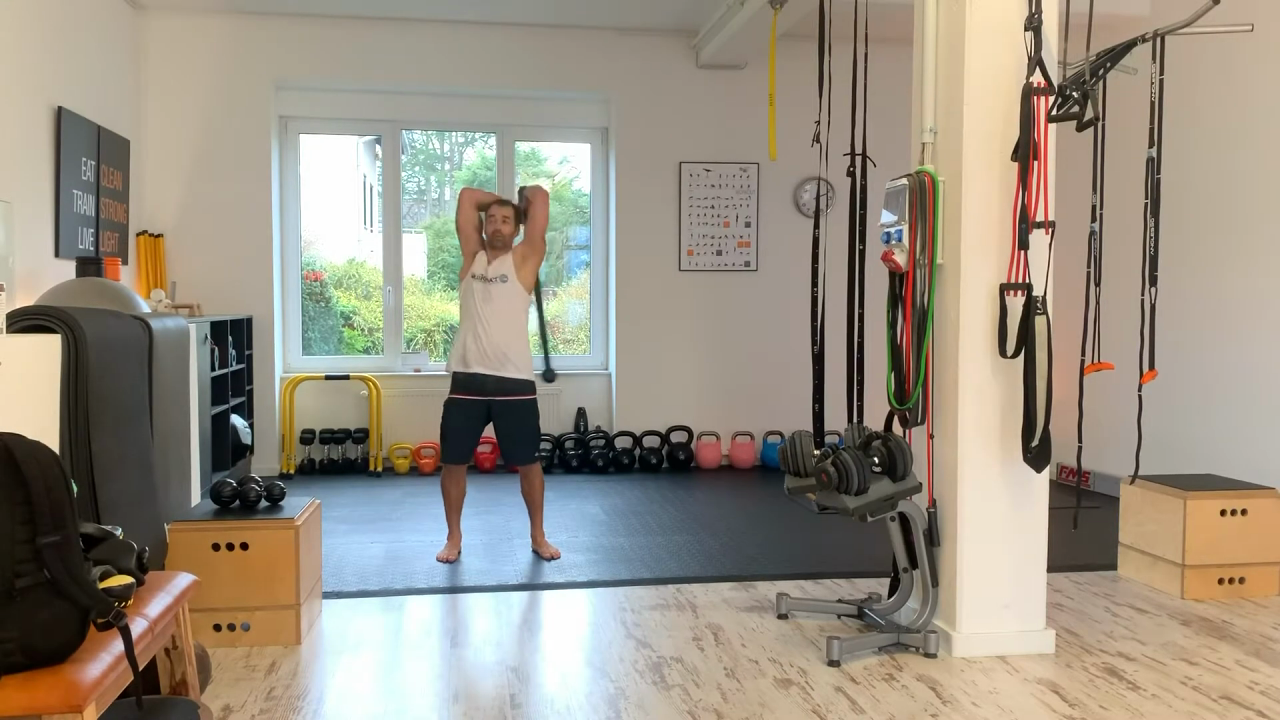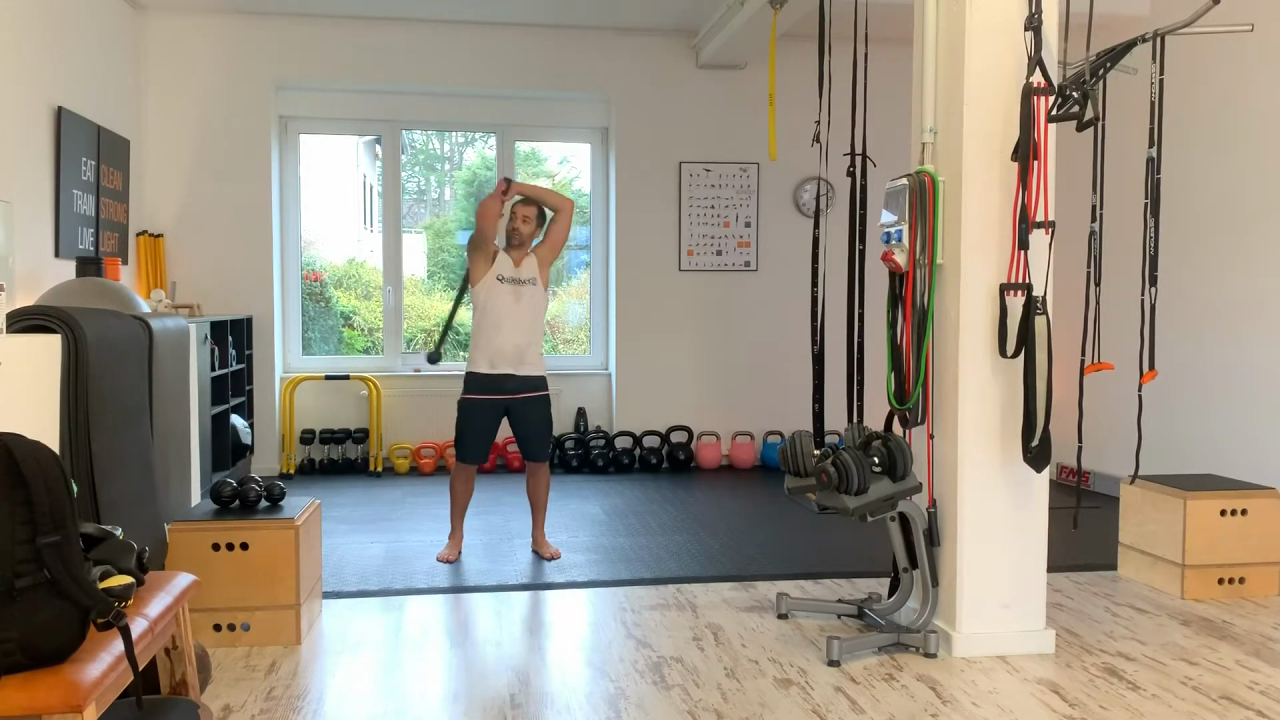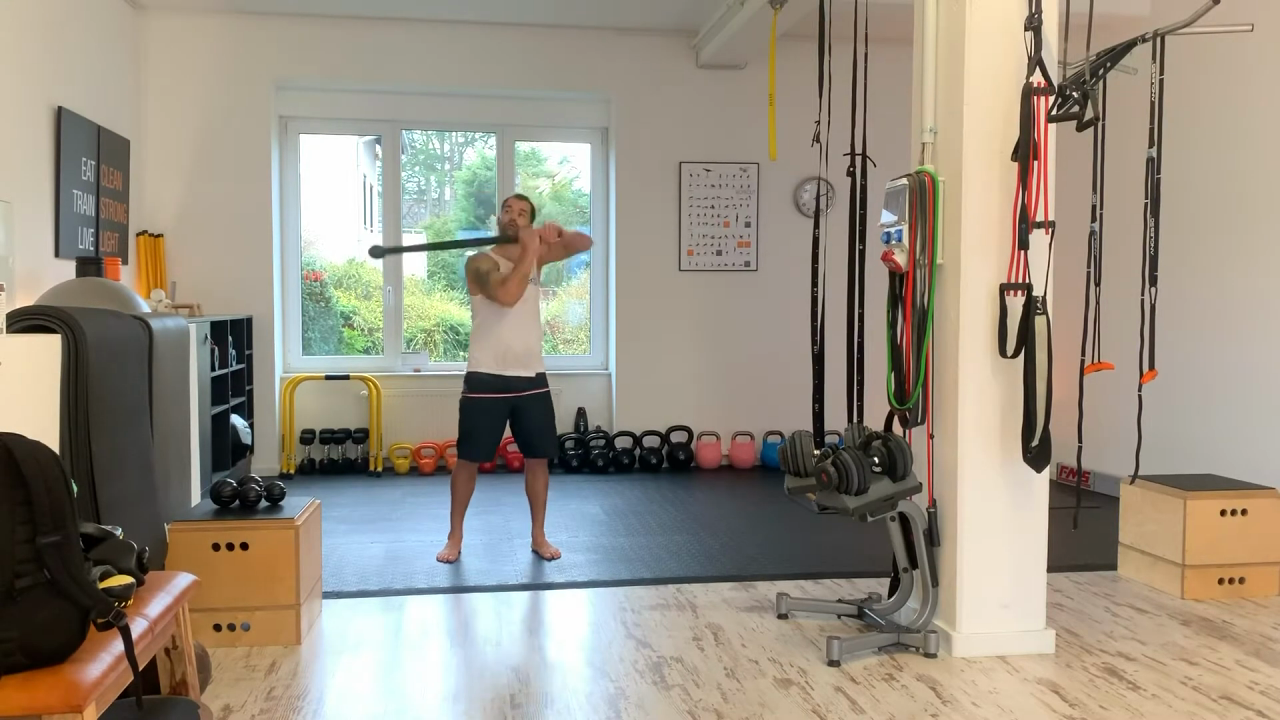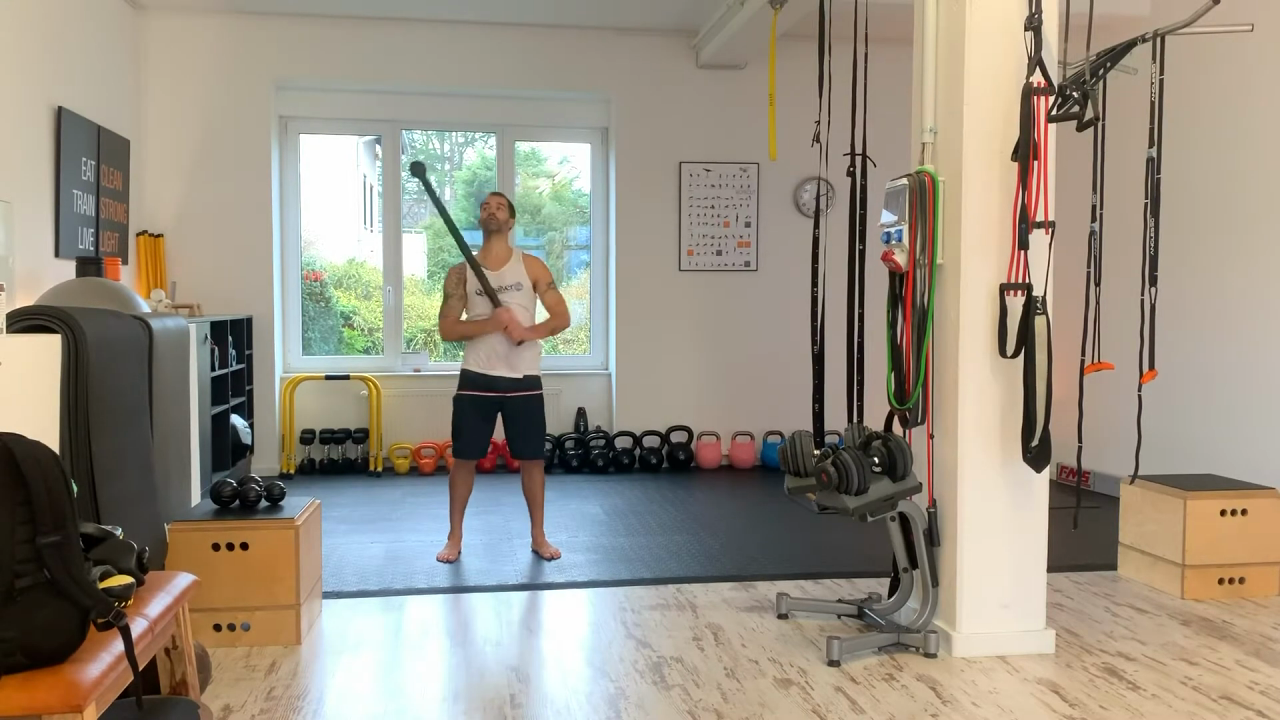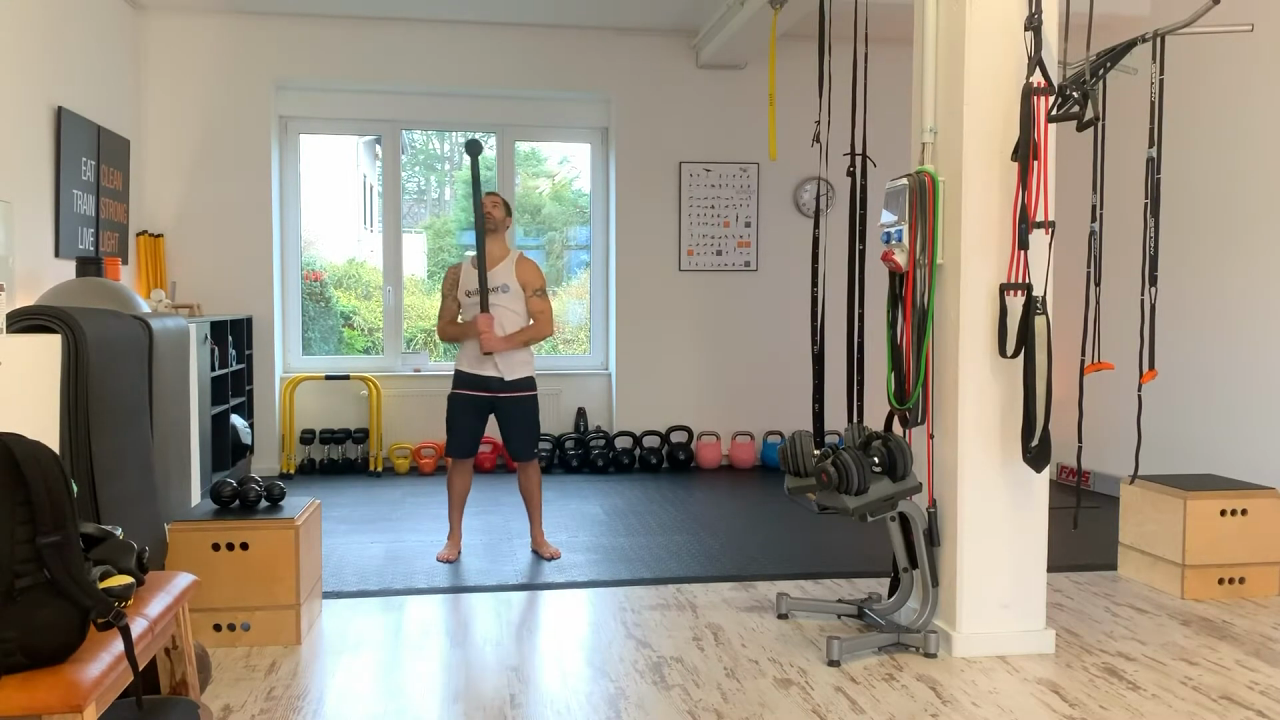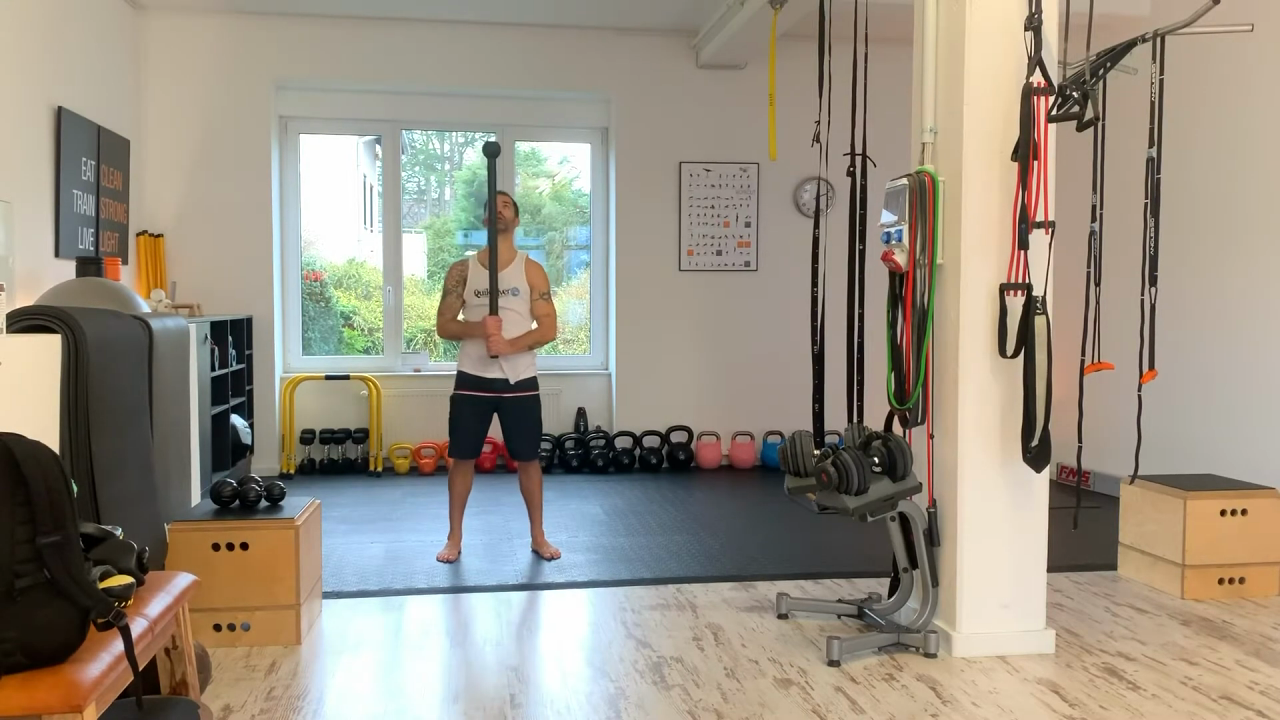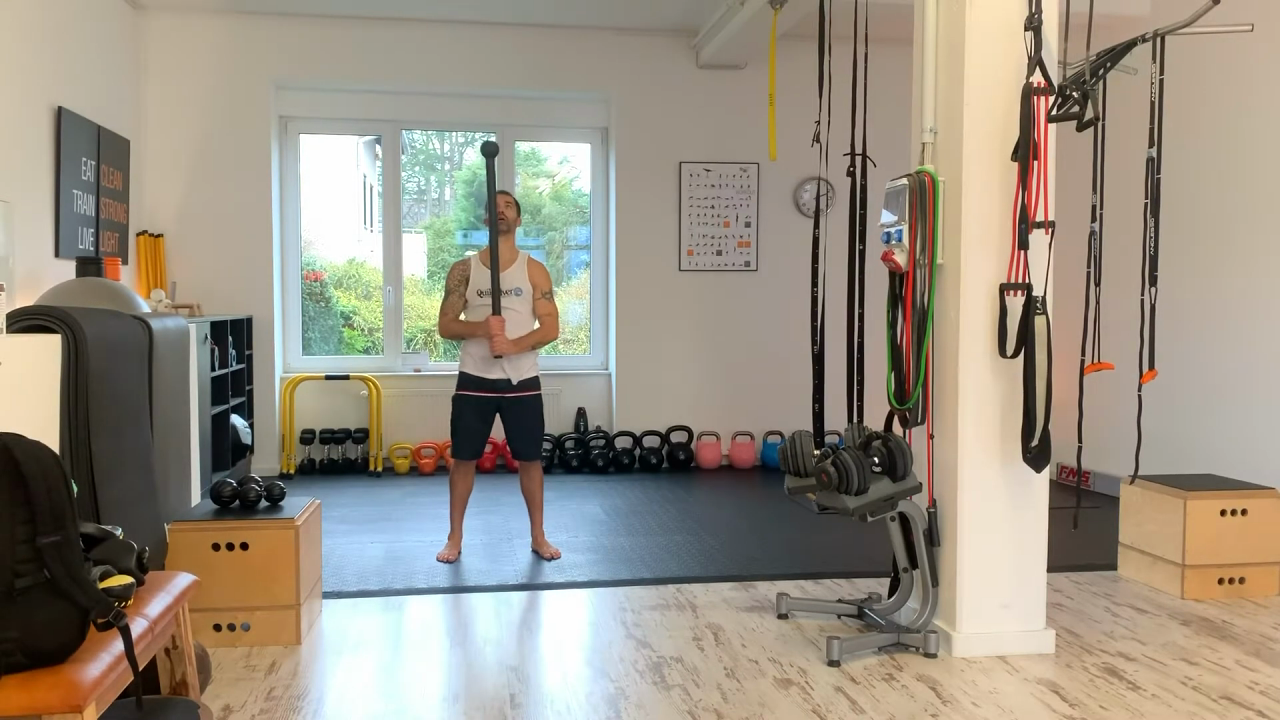
dt=0.2s
person 1, frame 1
left shoulder: (525, 259)
right shoulder: (472, 256)
left elbow: (539, 199)
right elbow: (467, 196)
left wrist: (525, 202)
right wrist: (499, 201)
left hip: (514, 382)
right hip: (468, 381)
left knee: (528, 463)
right knee: (453, 463)
left ankle: (538, 536)
right ankle: (454, 538)
person 1, frame 2
left shoulder: (541, 260)
right shoulder: (484, 256)
left elbow: (566, 207)
right elbow: (485, 216)
left wrist: (519, 187)
right wrist: (501, 194)
left hip: (530, 382)
right hip: (484, 379)
left knee: (538, 460)
right knee: (466, 461)
left ankle: (538, 536)
right ankle: (455, 536)
person 1, frame 3
left shoulder: (536, 256)
right shoulder: (480, 262)
left elbow: (585, 243)
right elbow: (508, 295)
left wrist: (559, 233)
right wrist: (528, 250)
left hip: (531, 379)
right hip: (486, 379)
left knee: (538, 457)
right knee: (469, 459)
left ankle: (538, 536)
right ankle: (455, 536)
person 1, frame 4
left shoulder: (530, 265)
right shoulder: (460, 273)
left elbow: (562, 317)
right elbow: (447, 330)
left wrist: (531, 331)
right wrist: (490, 322)
left hip: (523, 379)
right hip: (477, 379)
left knee: (532, 459)
right knee: (465, 459)
left ankle: (538, 536)
right ankle: (454, 537)
person 1, frame 5
left shoulder: (524, 267)
right shoulder: (457, 273)
left elbow: (545, 325)
right elbow: (444, 329)
left wrist: (503, 341)
right wrist: (471, 328)
left hip: (516, 381)
right hip: (469, 380)
left knee: (526, 459)
right knee: (460, 458)
left ankle: (537, 535)
right ankle: (454, 537)
person 1, frame 6
left shoulder: (531, 270)
right shoulder: (462, 270)
left elbow: (548, 328)
right elbow: (444, 326)
left wrist: (509, 345)
right wrist: (478, 329)
left hip: (520, 381)
right hip: (473, 380)
left knee: (528, 459)
right knee: (462, 459)
left ankle: (537, 536)
right ankle: (455, 537)
person 1, frame 7
left shoulder: (534, 270)
right shoulder: (463, 270)
left elbow: (551, 327)
right elbow: (445, 325)
left wrist: (513, 345)
right wrist: (481, 329)
left hip: (522, 381)
right hip: (474, 381)
left knee: (530, 459)
right knee: (464, 459)
left ankle: (538, 536)
right ankle: (455, 537)
